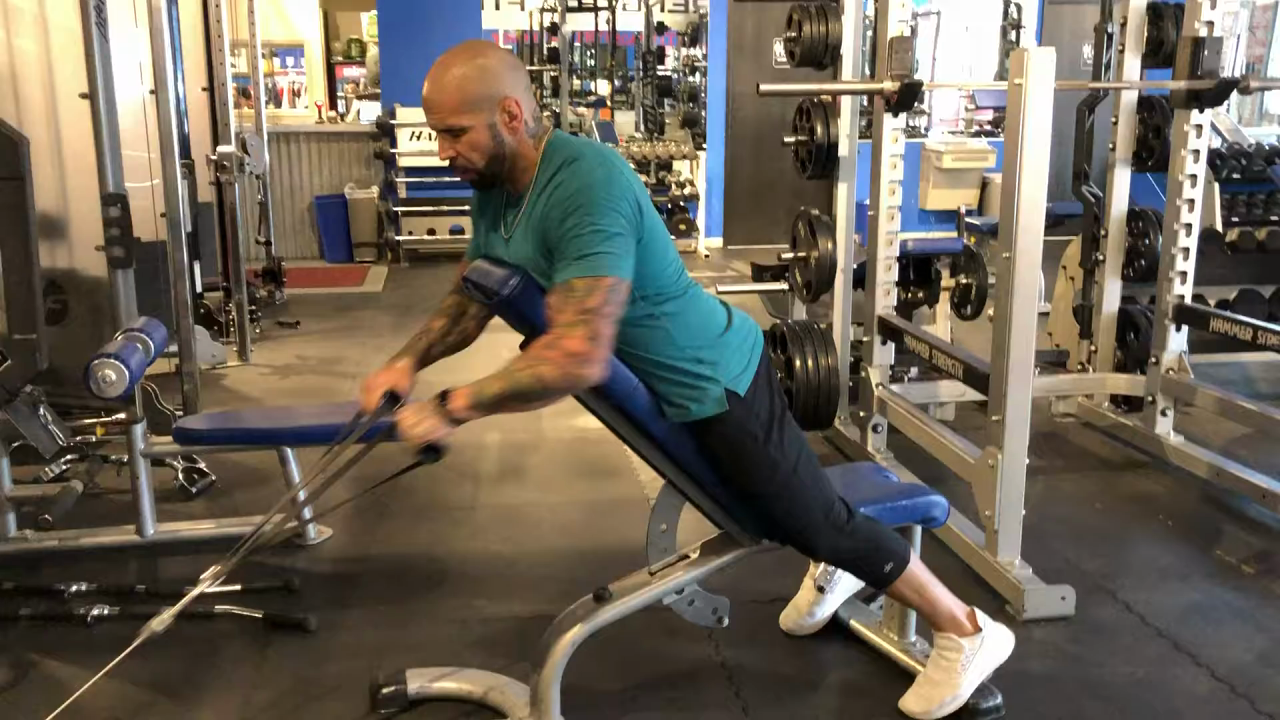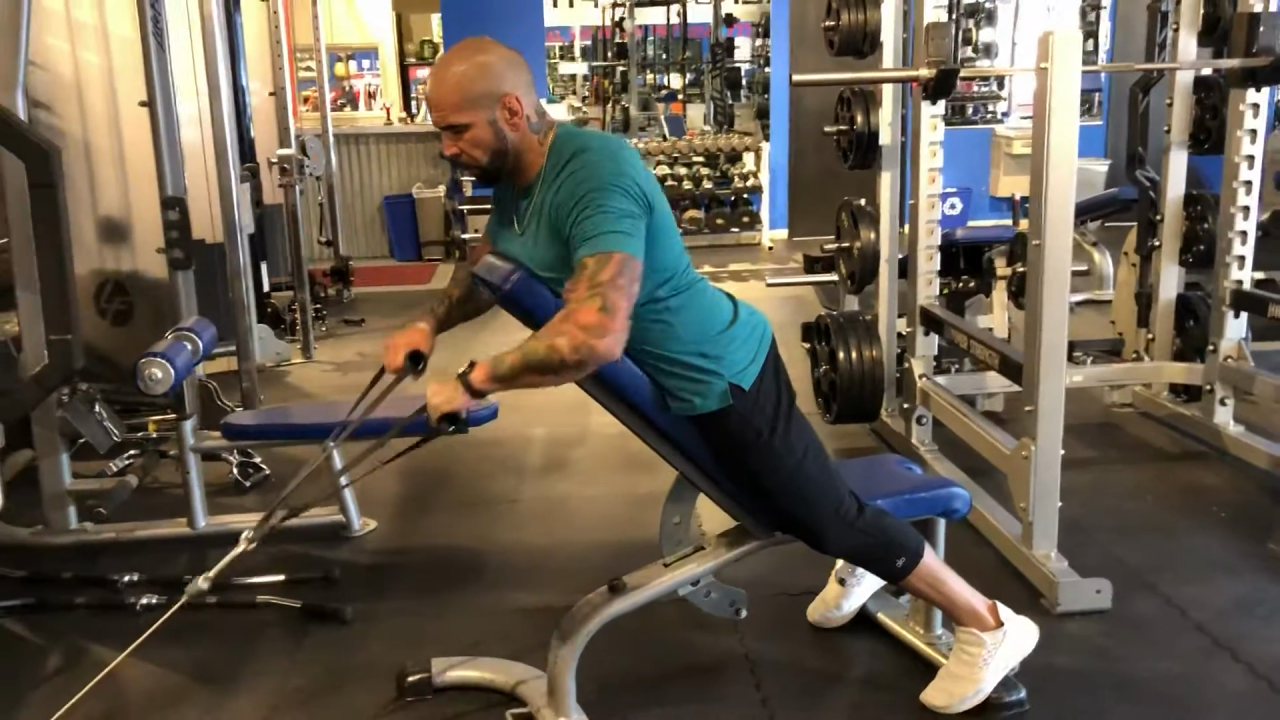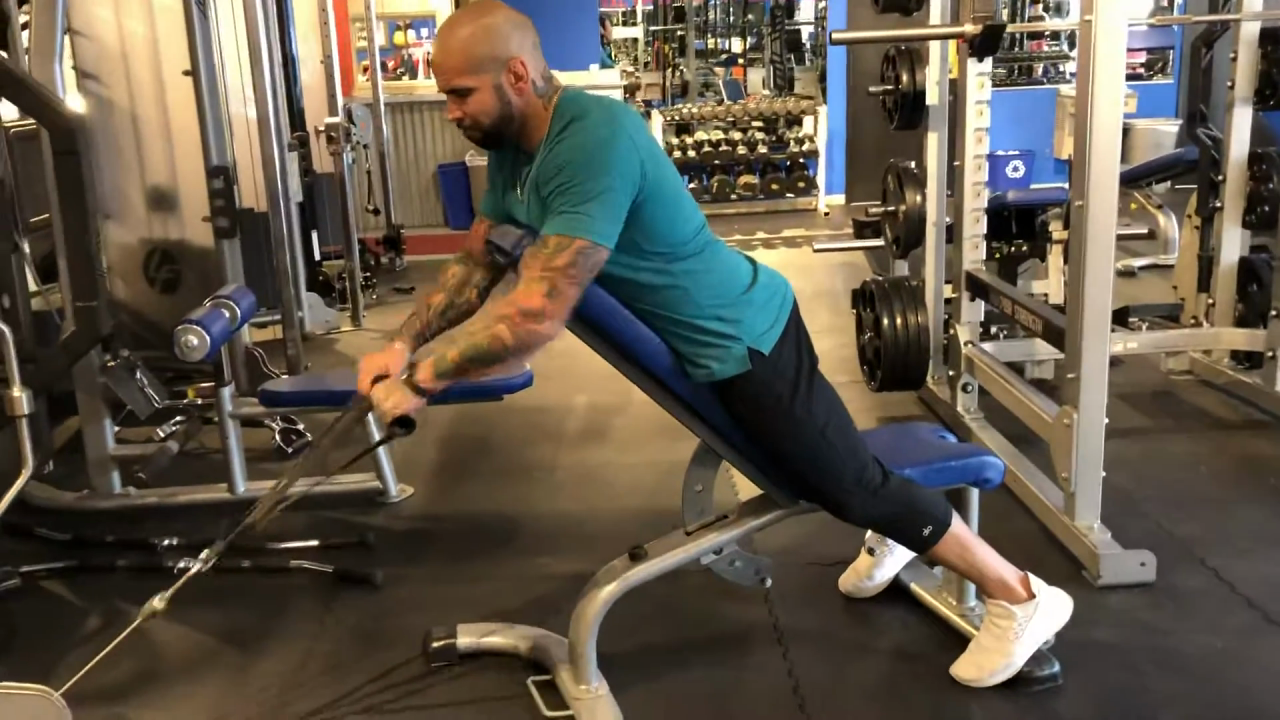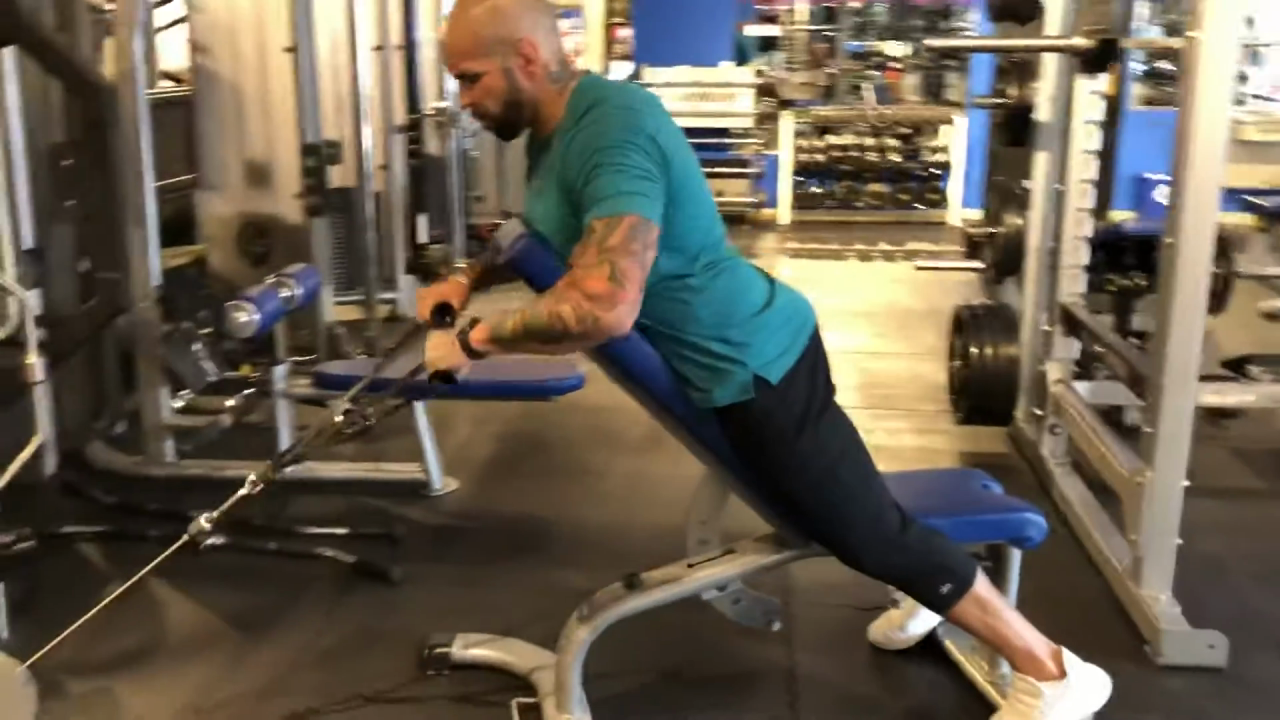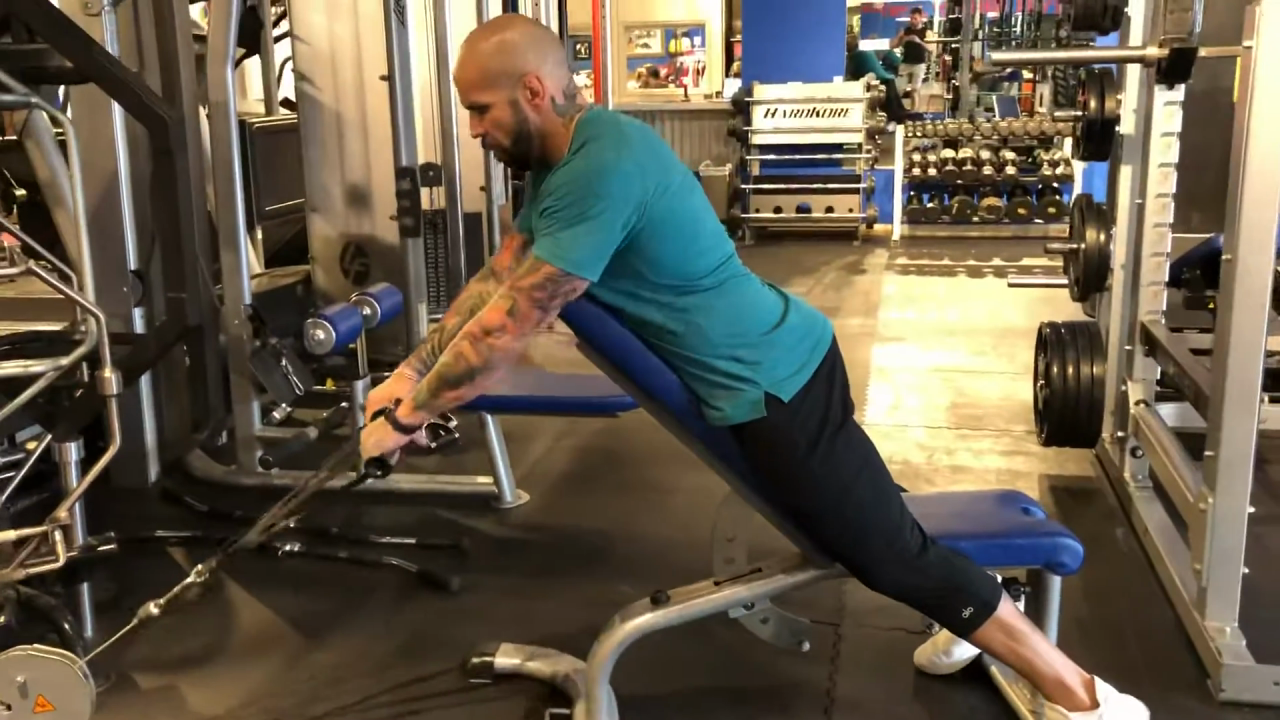
dt=1s
person 1, frame 1
left shoulder: (587, 186)
right shoulder: (496, 189)
left elbow: (580, 359)
right elbow: (477, 293)
left wrist: (451, 407)
right wrist: (412, 361)
left hip: (711, 381)
right hip: (660, 384)
left knee: (818, 518)
left ankle: (967, 631)
right ankle: (832, 571)
person 1, frame 2
left shoulder: (596, 175)
right shoulder: (514, 178)
left elbow: (596, 336)
left wrist: (474, 381)
right wrist: (430, 322)
left hip: (720, 375)
right hip: (677, 375)
left knee: (826, 513)
right knee: (793, 498)
left ankle: (988, 625)
right ankle: (859, 566)
person 1, frame 3
left shoulder: (594, 143)
right shoulder: (515, 147)
left elbow: (536, 312)
right elbow: (485, 259)
left wrist: (421, 380)
right wrist: (405, 339)
left hip: (738, 337)
right hip: (700, 336)
left knee: (849, 477)
right knee: (812, 464)
left ankle: (1022, 599)
right ankle: (887, 538)
person 1, frame 4
left shoulder: (611, 131)
right shoulder: (557, 130)
left elbow: (606, 306)
right elbow: (552, 243)
left wrist: (476, 338)
right wrist: (470, 278)
left hip: (752, 365)
right hip: (738, 351)
left knee: (866, 531)
right ankle: (929, 593)
person 1, frame 5
left shoulder: (595, 171)
right shoulder: (570, 156)
left elbow: (500, 332)
right elbow: (502, 278)
left wrist: (405, 414)
right wrist: (415, 366)
left hip: (772, 384)
right hip: (770, 364)
left knee: (891, 554)
right knee: (871, 528)
right ankle: (977, 613)
